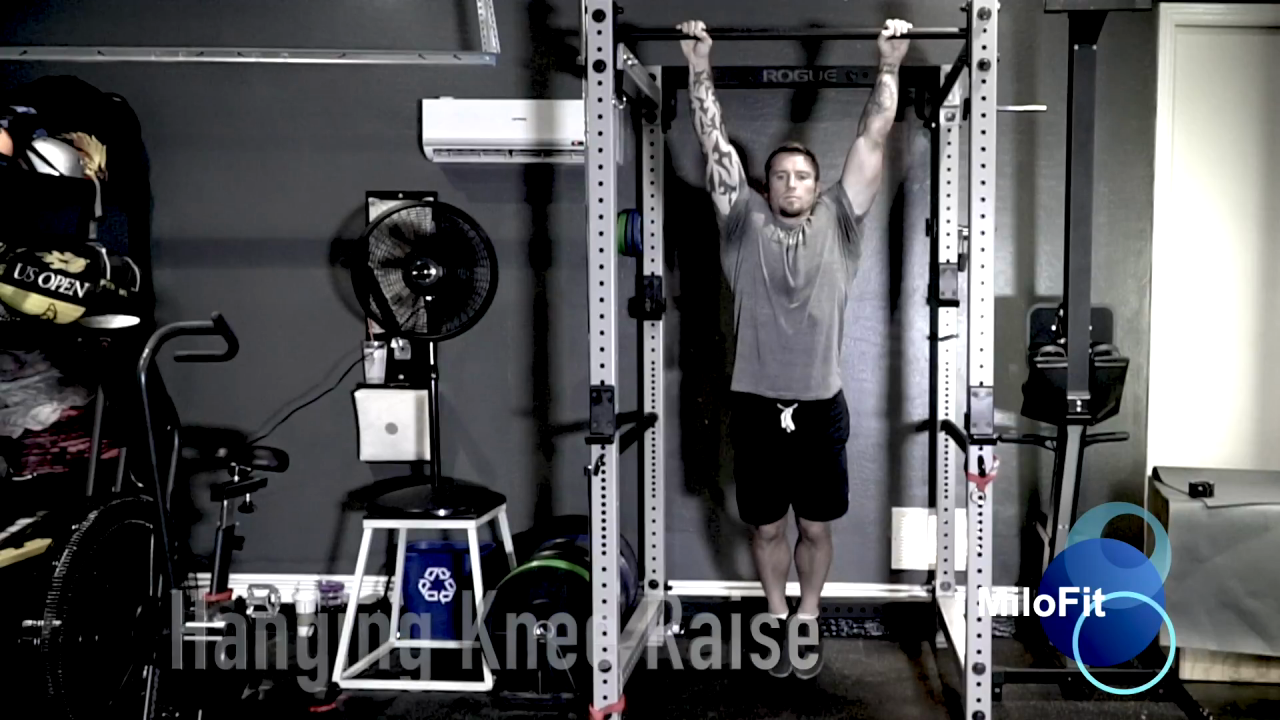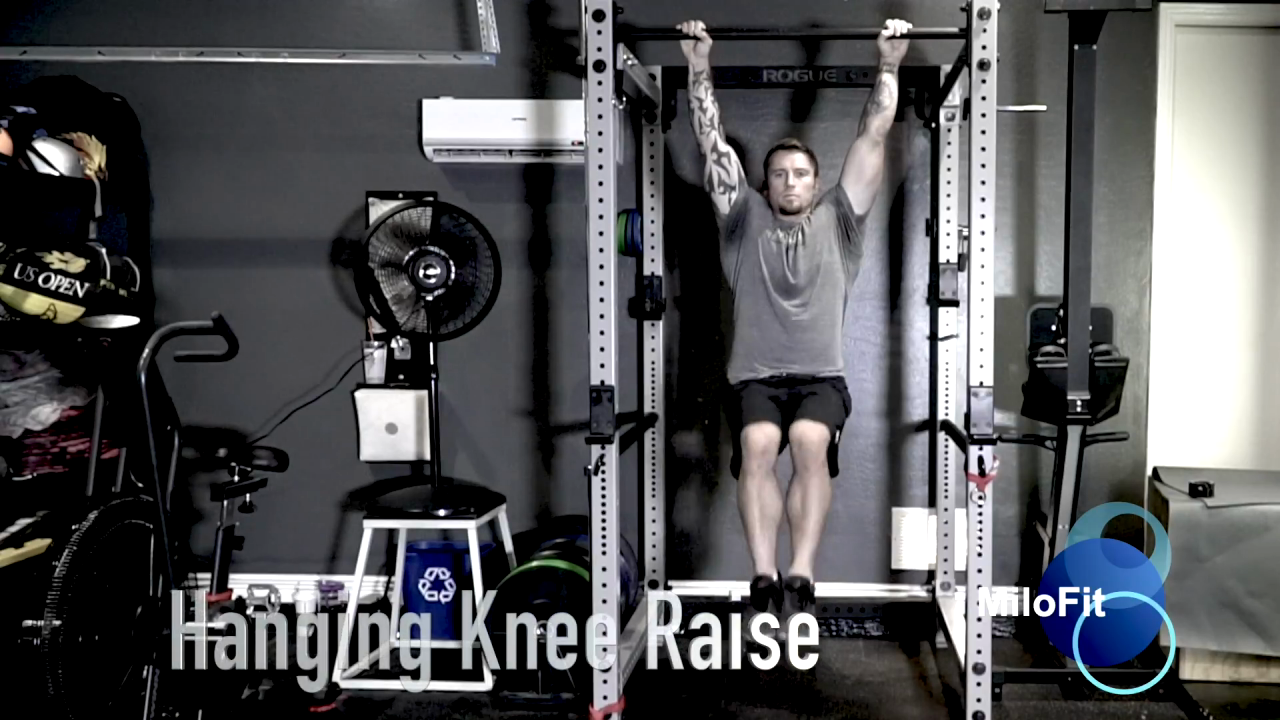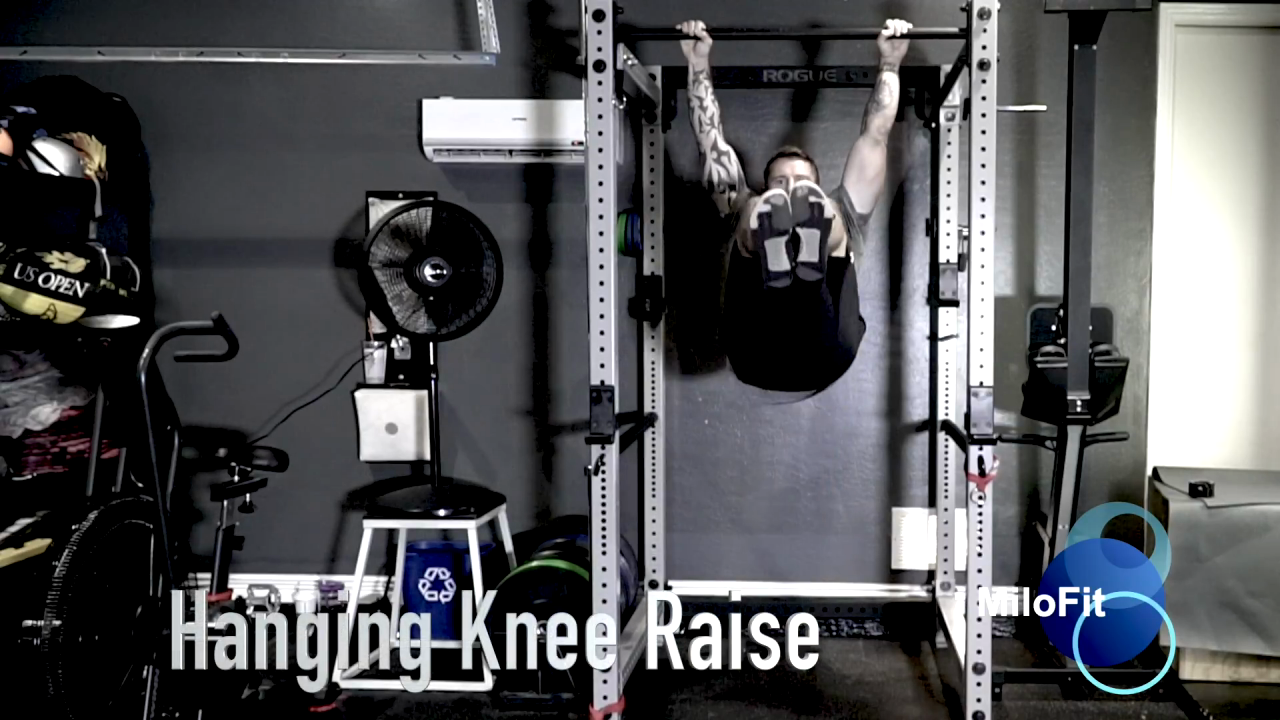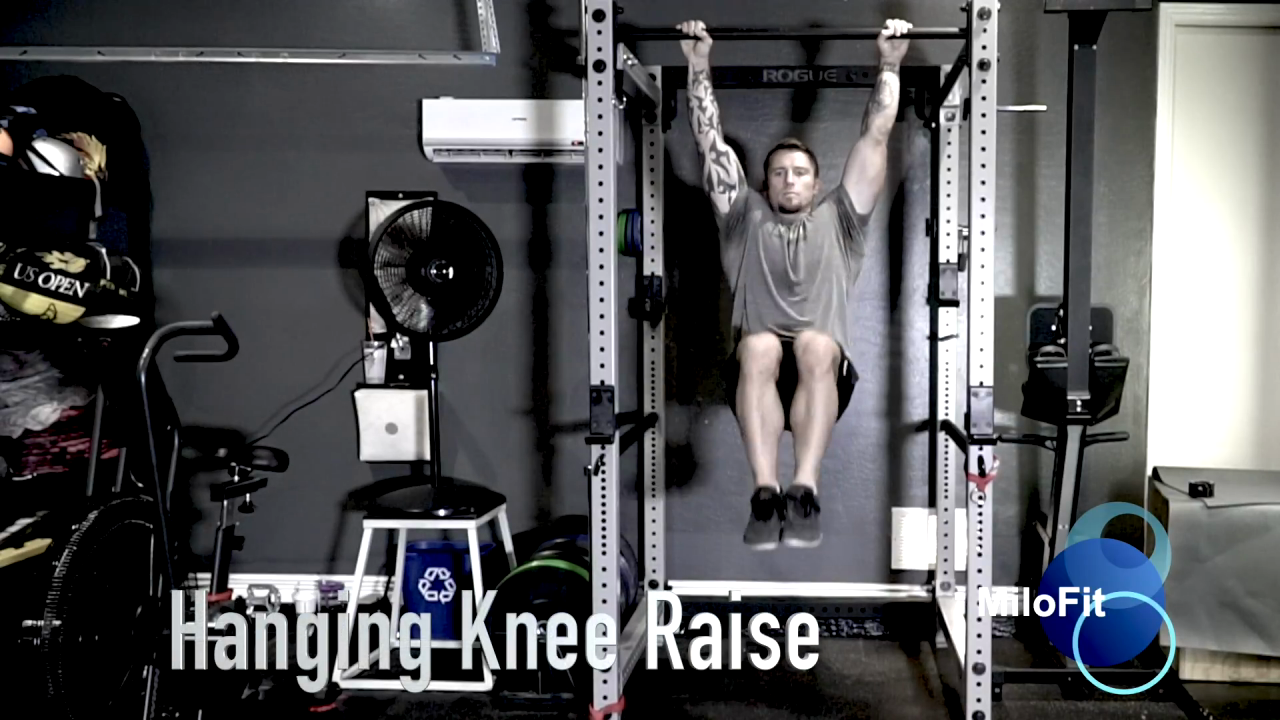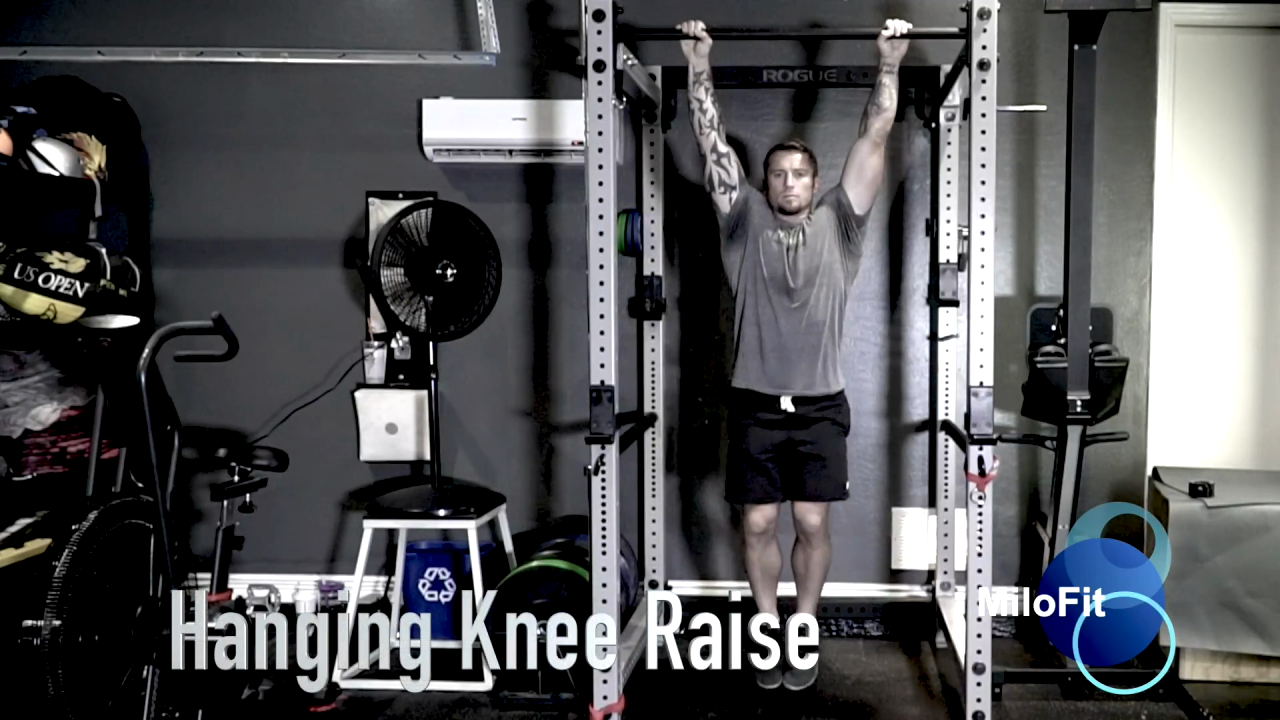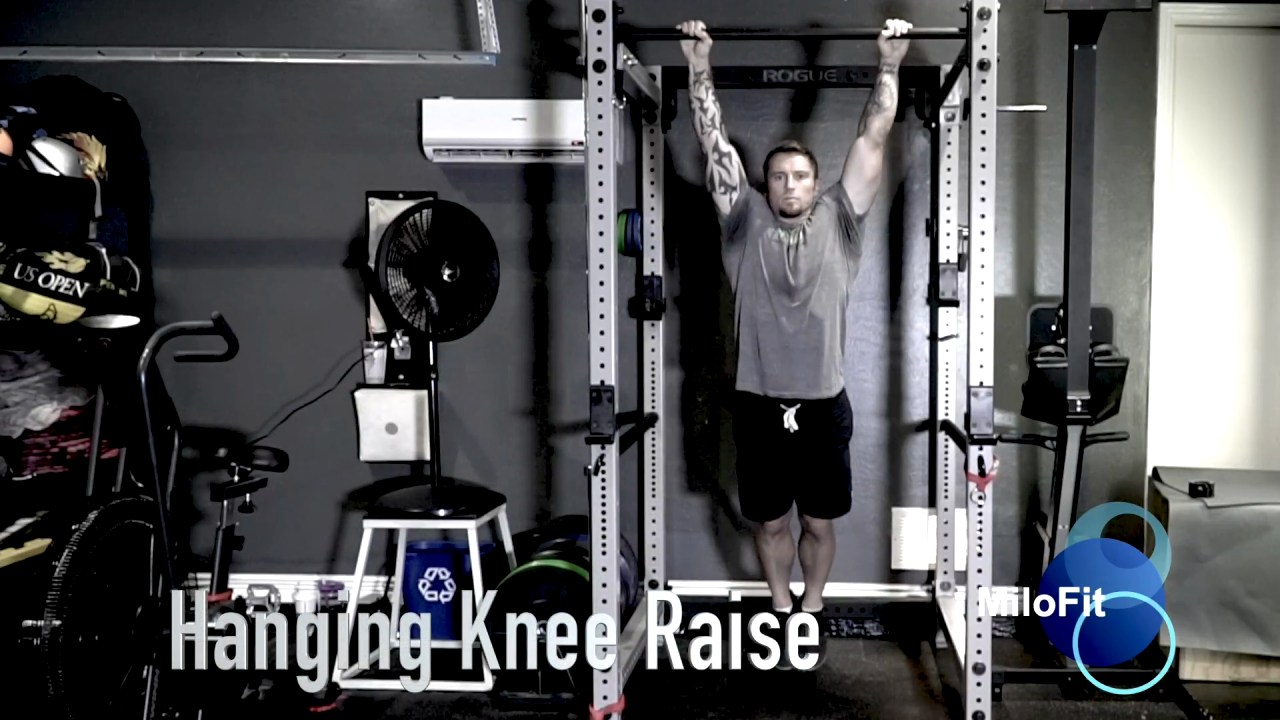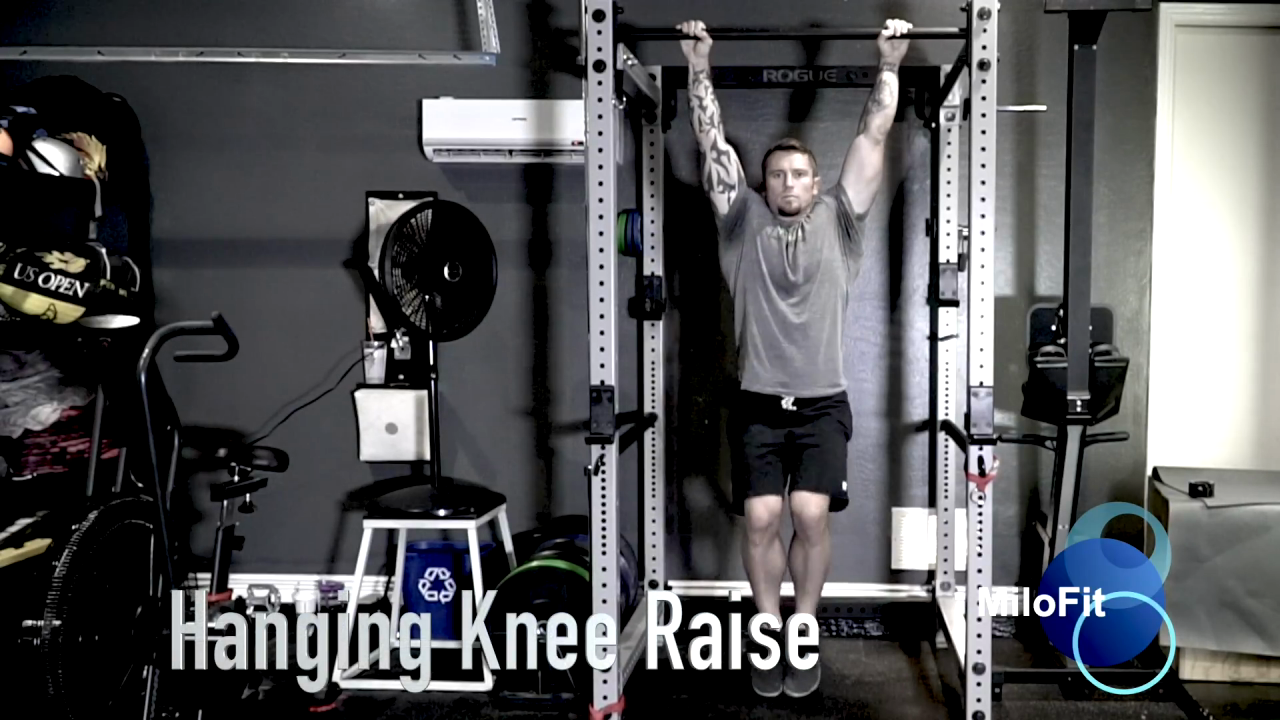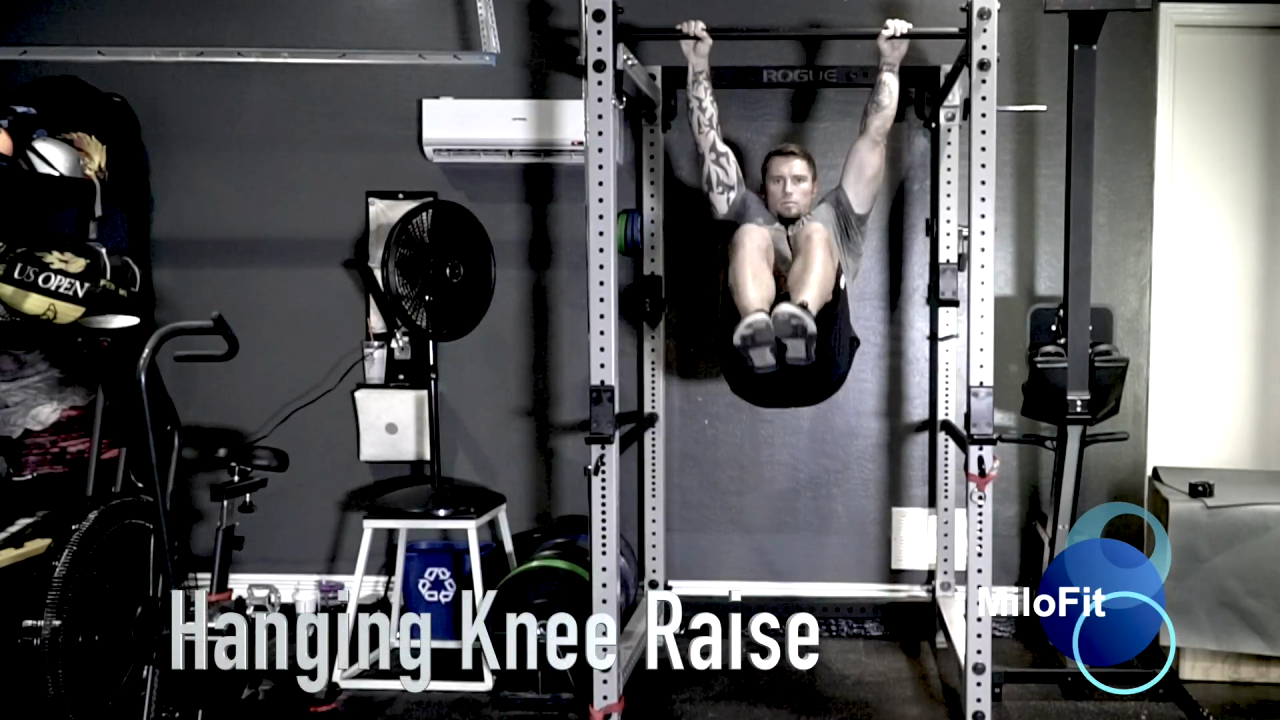
dt=0.5s
person 1, frame 1
left shoulder: (839, 218)
right shoulder: (744, 219)
left elbow: (872, 139)
right elbow: (715, 143)
left wrist: (889, 66)
right wrist: (699, 67)
left hip: (820, 406)
right hip: (757, 405)
left knee: (815, 527)
right knee: (767, 528)
left ankle: (808, 625)
right ankle: (778, 621)
person 1, frame 2
left shoulder: (838, 218)
right shoulder: (743, 218)
left elbow: (871, 140)
right elbow: (713, 144)
left wrist: (888, 67)
right wrist: (699, 69)
left hip: (819, 380)
right hip: (756, 379)
left knee: (809, 449)
right knee: (758, 450)
left ankle: (800, 585)
right ankle: (765, 584)
person 1, frame 3
left shoulder: (837, 212)
right shoulder: (748, 210)
left elbow: (874, 136)
right elbow: (712, 142)
left wrist: (889, 65)
right wrist: (699, 66)
left hip: (824, 346)
right hip: (758, 348)
left knee: (824, 208)
right knee: (756, 209)
left ankle: (811, 250)
right ankle: (768, 232)
person 1, frame 4
left shoulder: (838, 216)
right shoulder: (745, 214)
left elbow: (875, 138)
right elbow: (712, 143)
left wrist: (889, 66)
right wrist: (699, 68)
left hip: (822, 366)
right hip: (760, 376)
left knee: (814, 347)
right knee: (759, 349)
left ankle: (803, 494)
right ankle: (766, 497)
person 1, frame 5
left shoulder: (839, 219)
right shoulder: (745, 218)
left elbow: (873, 139)
right elbow: (713, 143)
left wrist: (889, 66)
right wrist: (699, 67)
left hip: (820, 404)
right hip: (755, 402)
left knee: (812, 523)
right knee: (758, 523)
right ankle: (769, 630)
person 1, frame 6
left shoulder: (839, 218)
right shoulder: (745, 219)
left elbow: (872, 138)
right elbow: (714, 142)
left wrist: (889, 65)
right wrist: (699, 66)
left hip: (823, 406)
right hip: (759, 406)
left knee: (818, 525)
right knee: (770, 523)
left ankle: (810, 616)
right ankle: (782, 615)
person 1, frame 7
left shoulder: (837, 218)
right shoulder: (742, 219)
left elbow: (869, 140)
right elbow: (713, 145)
left wrist: (888, 66)
right wrist: (699, 67)
left hip: (822, 405)
right hip: (757, 404)
left knee: (811, 516)
right knee: (761, 518)
right ankle: (769, 637)
person 1, frame 8
left shoulder: (837, 215)
right shoulder: (746, 209)
left elbow: (874, 137)
right elbow: (710, 142)
left wrist: (889, 64)
right wrist: (699, 64)
left hip: (823, 351)
right hip: (758, 343)
left knee: (815, 235)
right knee: (752, 234)
left ankle: (800, 323)
right ankle: (757, 328)
